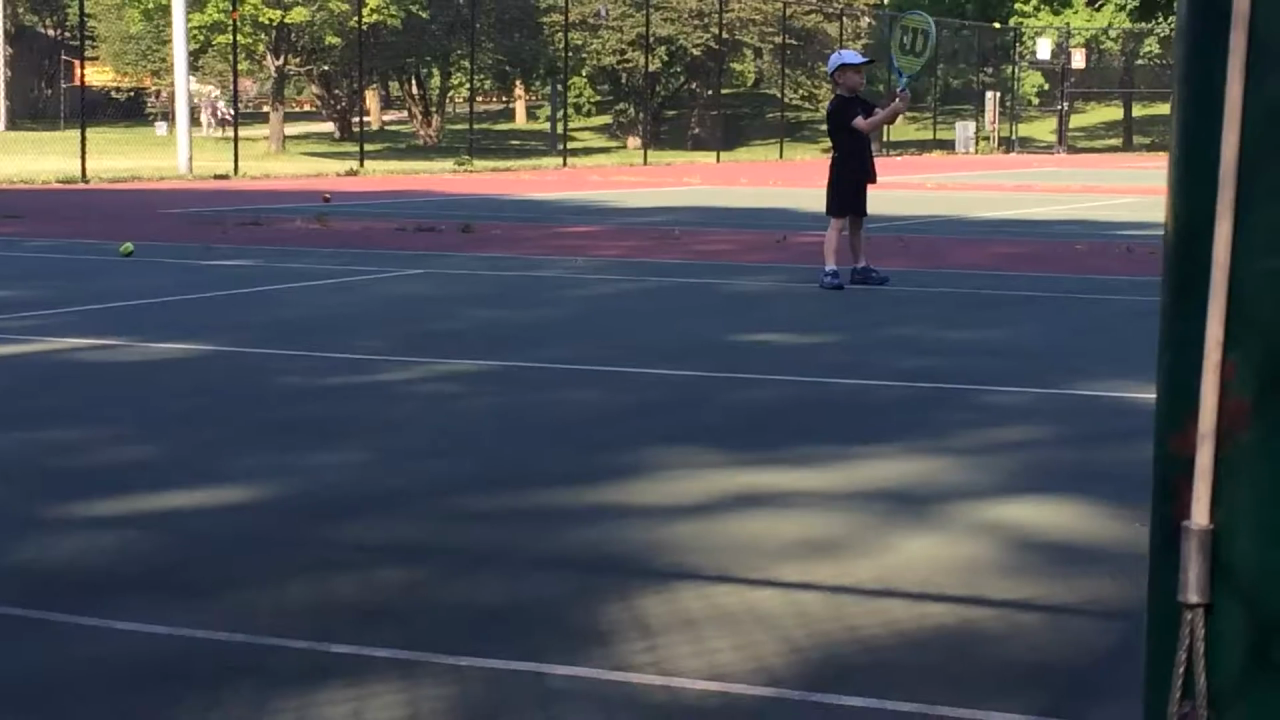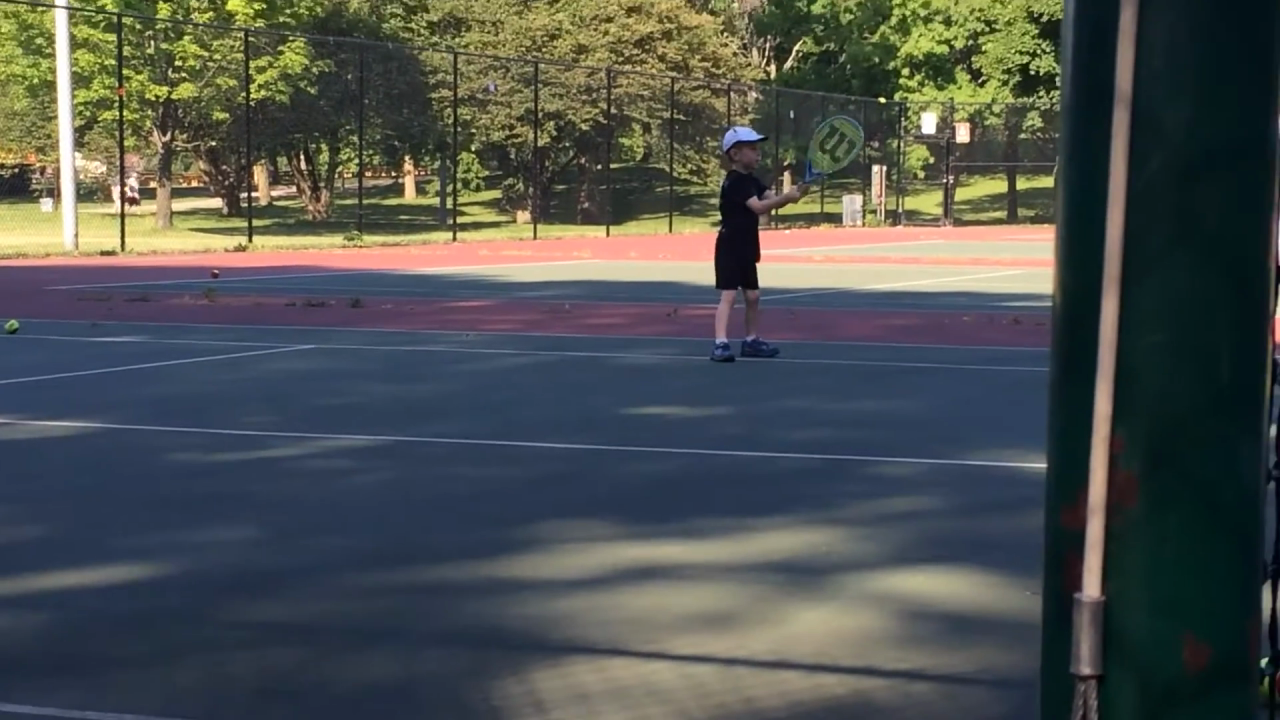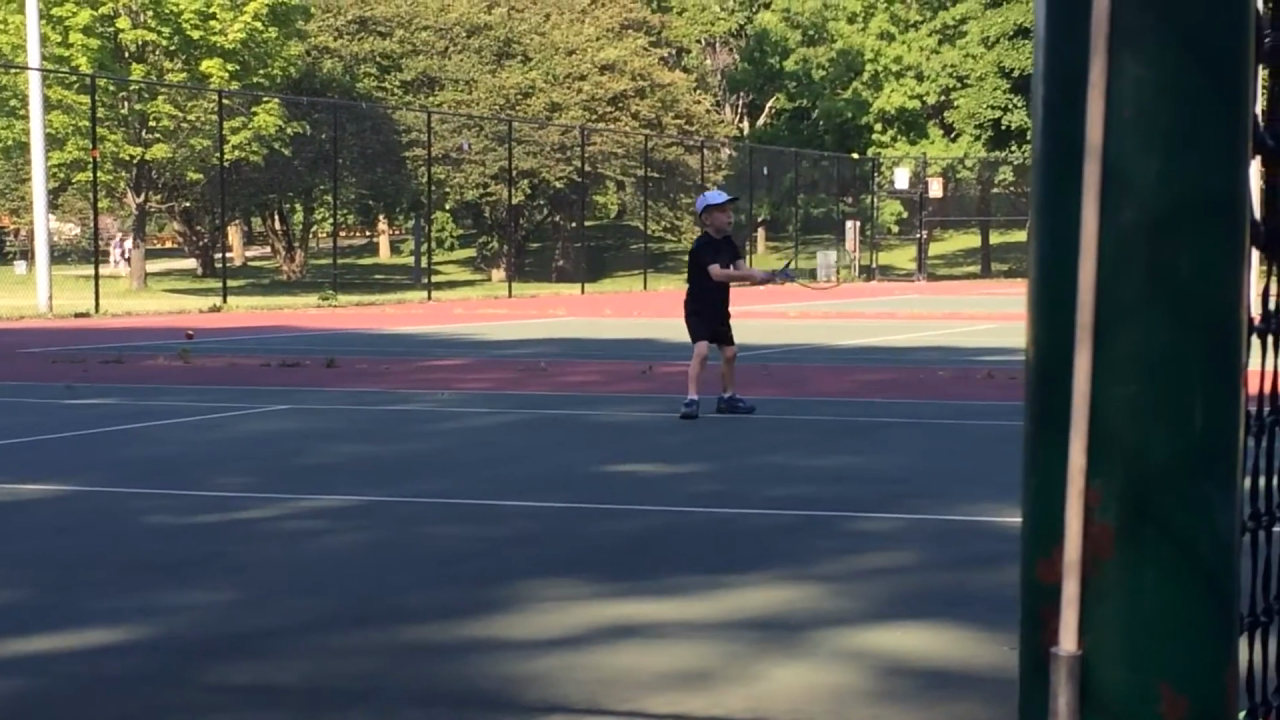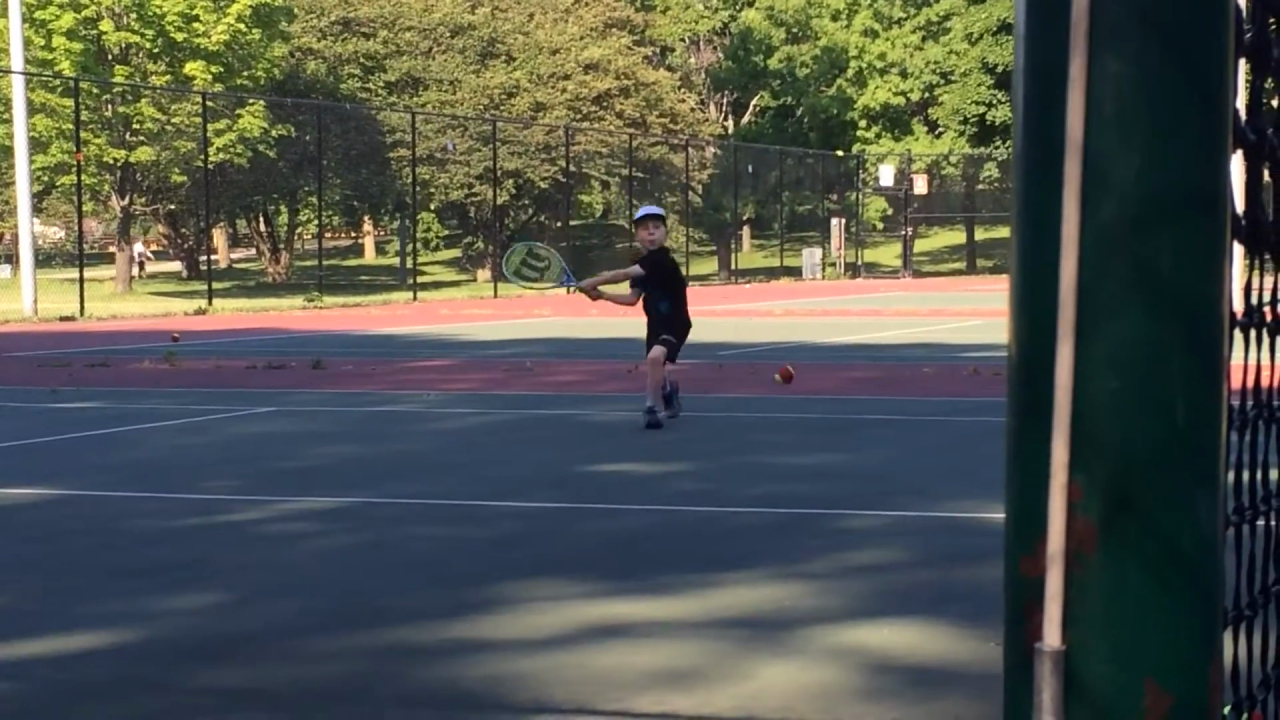
dt=0.7s
person 1, frame 1
left shoulder: (859, 102)
right shoulder: (838, 106)
left elbow: (886, 119)
right elbow: (865, 126)
left wrist: (897, 107)
right wrist: (892, 109)
left hip: (858, 173)
right hip: (843, 173)
left knee: (857, 222)
right knee: (838, 222)
left ankle: (860, 267)
right ankle: (830, 271)
person 1, frame 2
left shoulder: (750, 180)
right shoulder: (735, 182)
left elbow: (772, 199)
right elbow: (759, 207)
left wrist: (792, 194)
right wrist: (787, 197)
left hip: (746, 249)
right hip: (730, 248)
left knee: (753, 296)
right knee: (729, 295)
left ankle: (751, 340)
right ankle: (720, 344)
person 1, frame 3
left shoulder: (728, 243)
right shoulder: (702, 246)
left elbow: (741, 268)
right elbow: (717, 274)
left wrist: (759, 275)
right wrist: (749, 275)
left hip: (719, 308)
right hip: (697, 308)
left knee: (729, 353)
right knee: (701, 350)
left ankle: (727, 398)
right ankle: (691, 400)
person 1, frame 4
left shoulder: (661, 258)
right shoulder: (642, 264)
left elbow: (624, 275)
right elbow: (632, 299)
left wrist: (593, 283)
right wrist: (601, 294)
left hip: (675, 323)
right hip: (655, 323)
left knee: (654, 358)
right knee: (656, 366)
left ankle: (652, 408)
right ankle: (668, 389)
